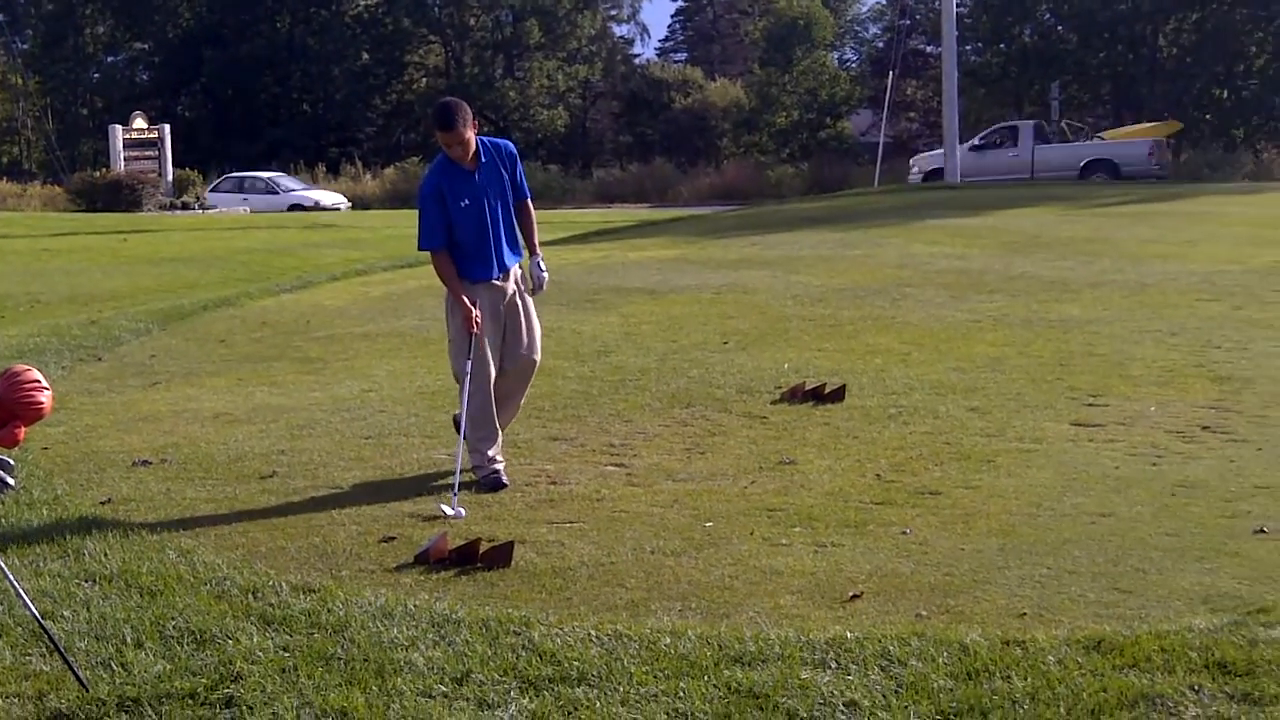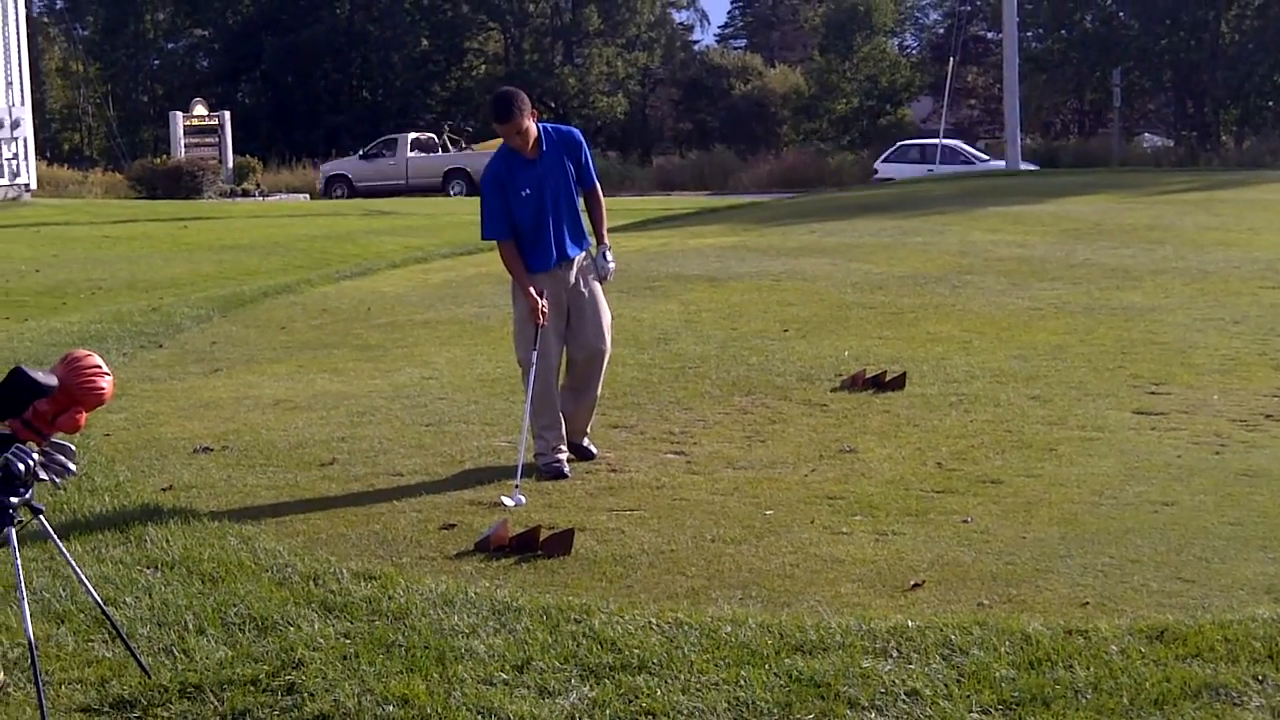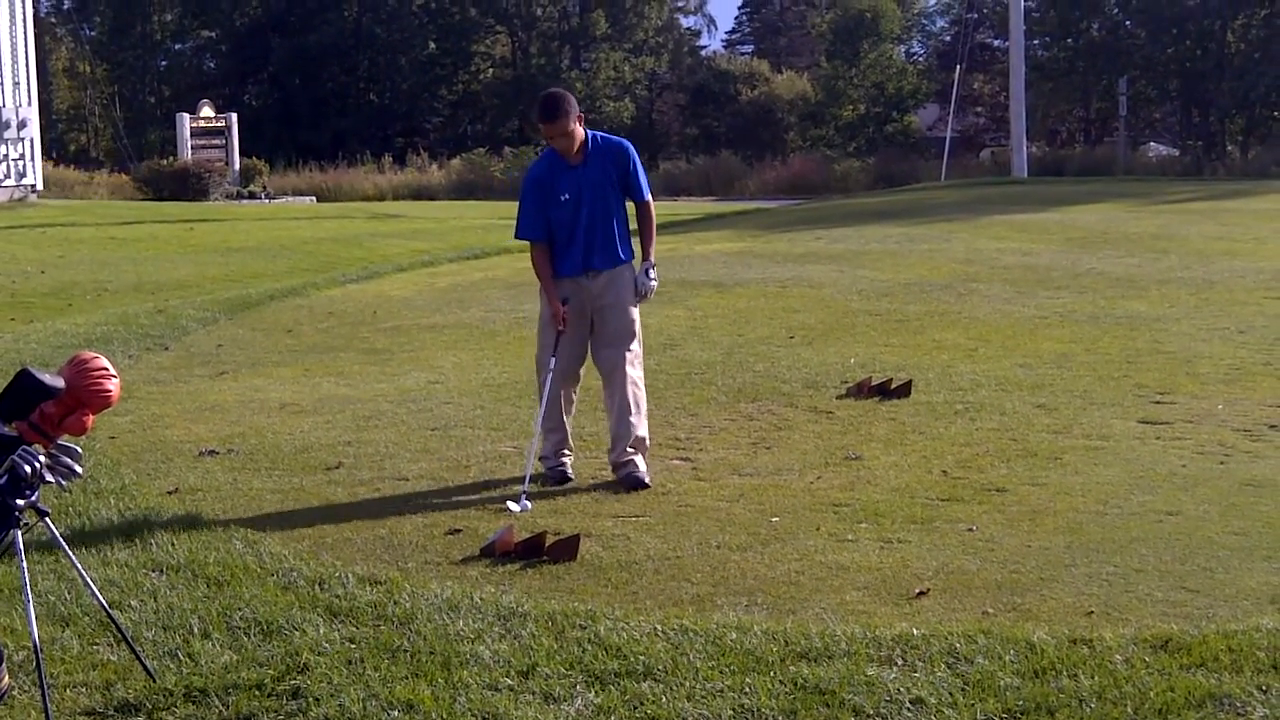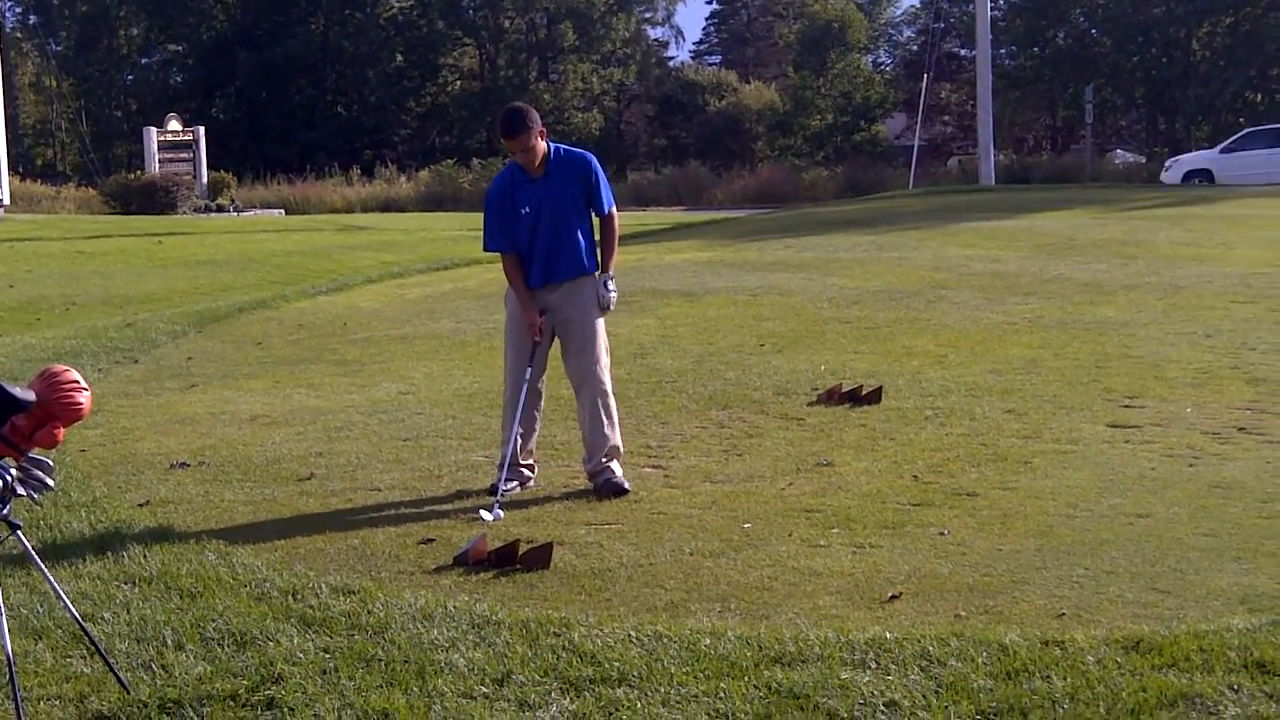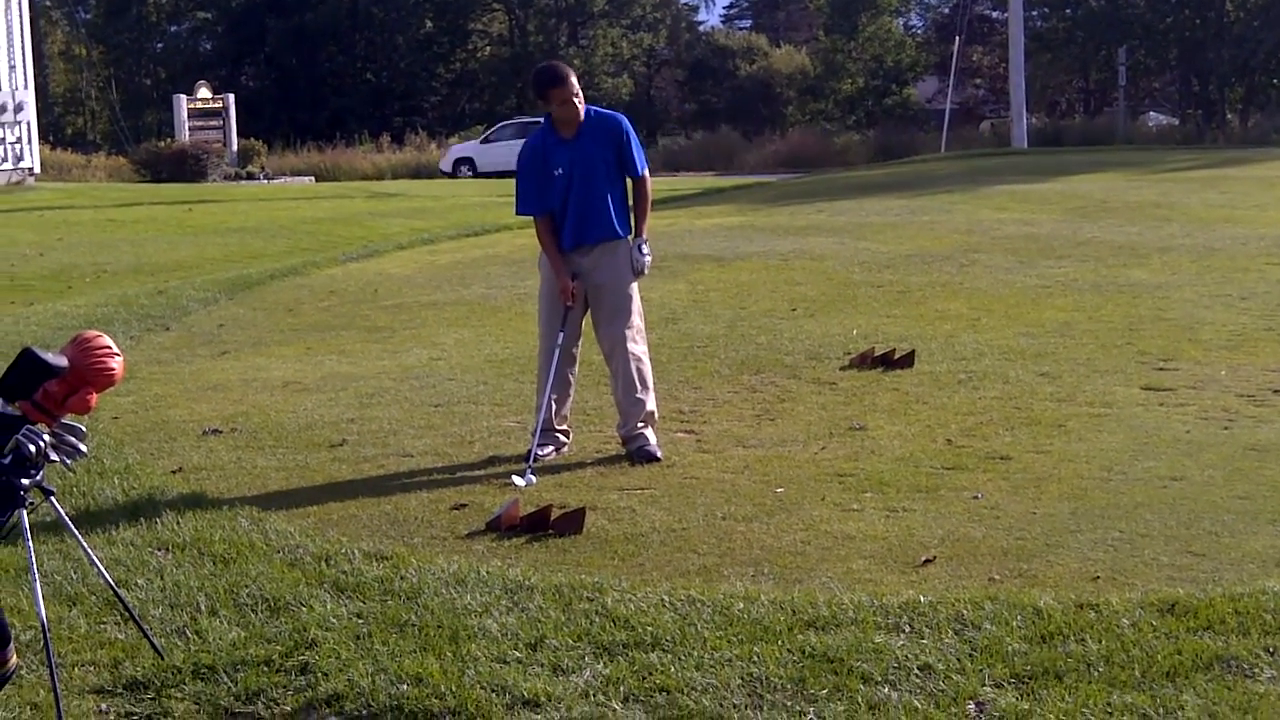
dt=1s
person 1, frame 1
left shoulder: (505, 153)
right shoulder: (435, 183)
left elbow: (523, 205)
right elbow: (437, 250)
left wrist: (535, 256)
right wrist: (461, 299)
left hip: (512, 274)
right hip: (471, 286)
left knee: (525, 358)
right knee: (479, 374)
left ankle: (476, 425)
right ankle: (487, 460)
person 1, frame 2
left shoulder: (570, 141)
right shoulder: (496, 173)
left elbow: (592, 192)
right elbow: (504, 240)
left wrist: (603, 245)
right wrist: (527, 290)
left hip: (580, 262)
right hip: (536, 276)
left knee: (595, 346)
right knee: (542, 364)
left ankle: (574, 428)
right ankle: (549, 449)
person 1, frame 3
left shoulder: (619, 152)
right shoulder: (539, 175)
left elbow: (643, 205)
right elbow: (538, 243)
left wrist: (648, 262)
right wrist: (552, 297)
left hip: (615, 275)
right hip: (564, 282)
left knee: (623, 367)
right knee: (557, 371)
left ankle: (629, 458)
right ankle: (556, 456)
person 1, frame 4
left shoulder: (582, 165)
right shoulder: (501, 188)
left elbow: (608, 217)
right elbow: (508, 254)
left wrist: (607, 276)
right wrist: (528, 306)
left hip: (578, 286)
right hip: (527, 293)
left knee: (593, 377)
right knee: (520, 383)
left ankle: (604, 466)
right ankle: (517, 466)
person 1, frame 5
left shoulder: (614, 127)
right shoulder: (533, 150)
left elbow: (641, 180)
right elbow: (541, 218)
left wrist: (640, 239)
right wrist: (560, 271)
left hip: (612, 250)
right hip: (561, 257)
left knee: (626, 343)
right knee: (555, 347)
left ankle: (639, 431)
right ankle: (552, 431)
